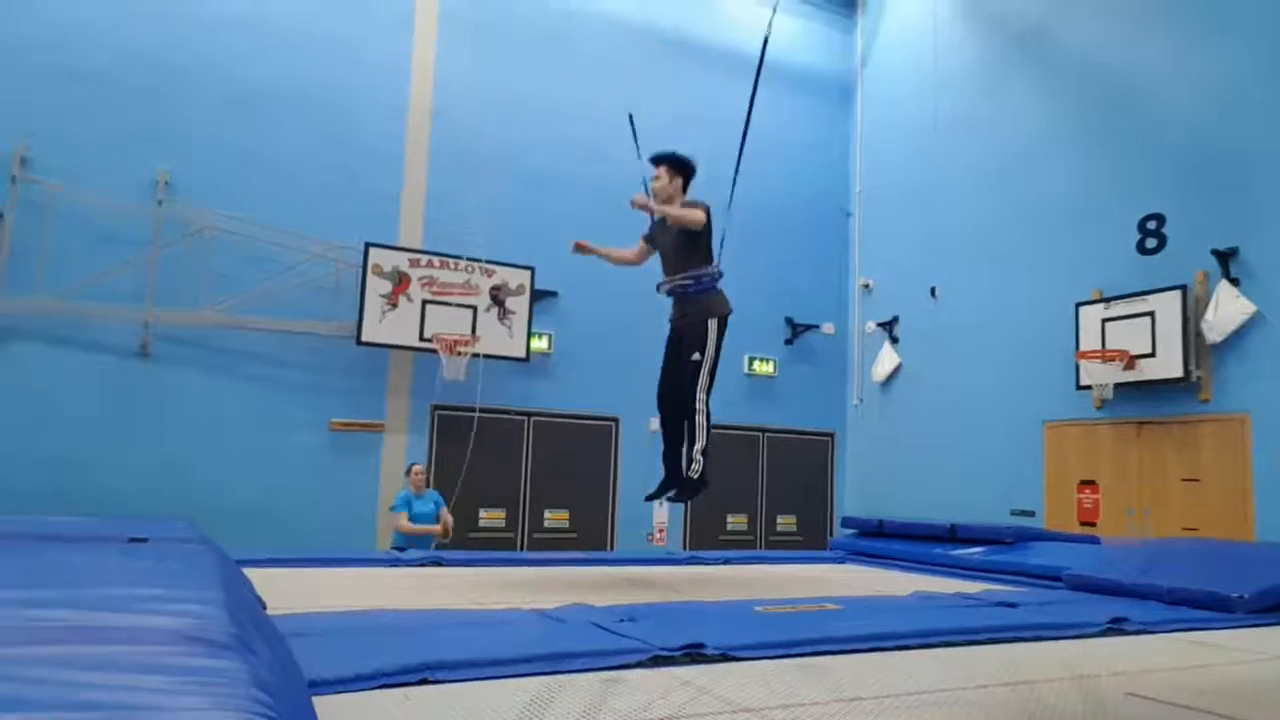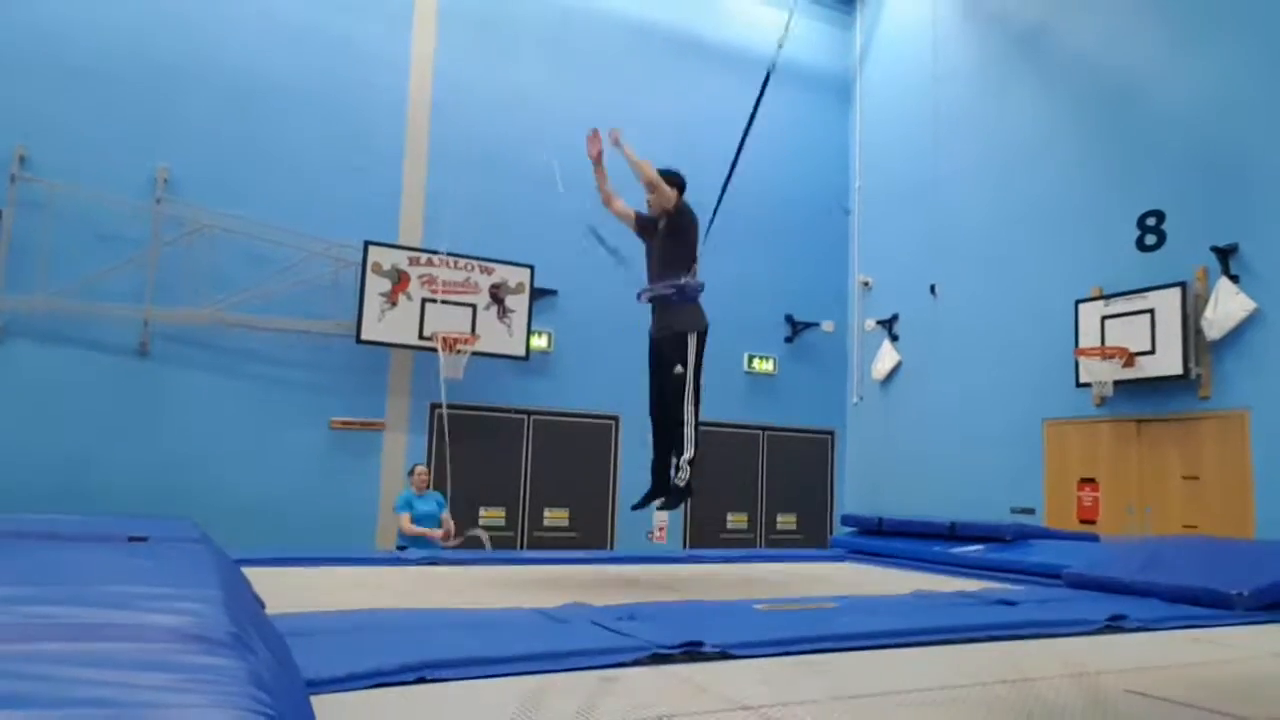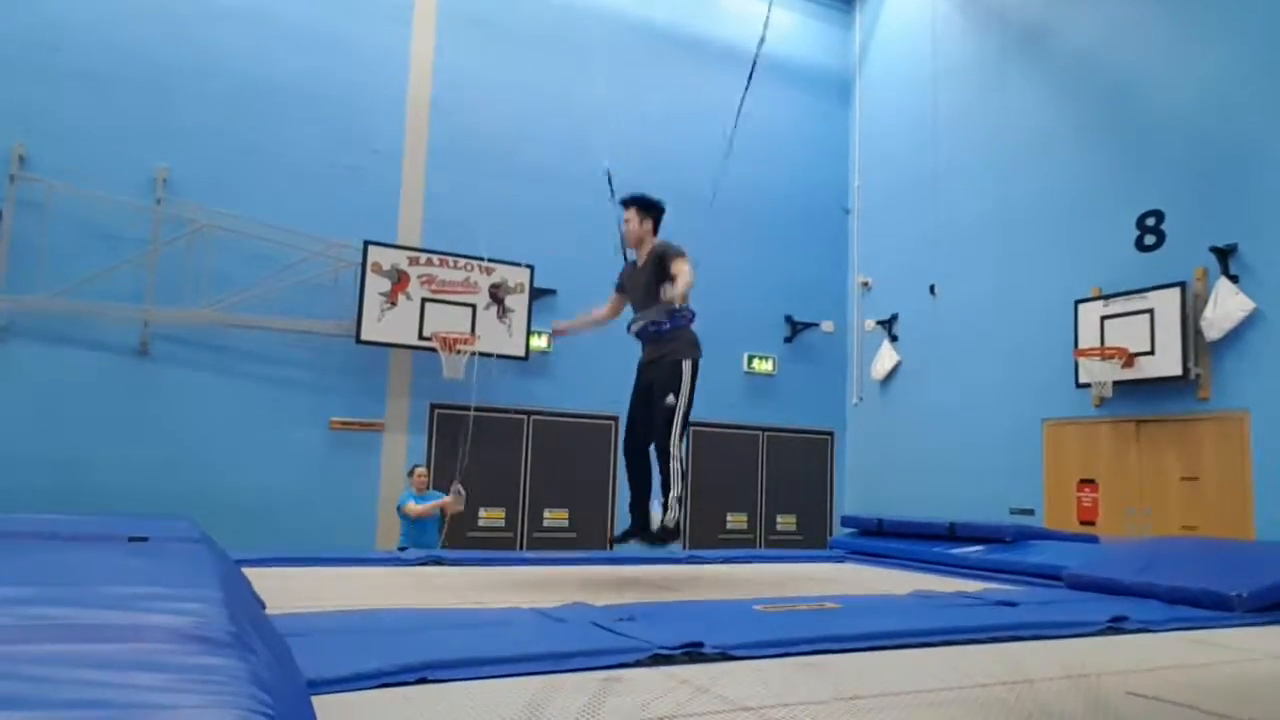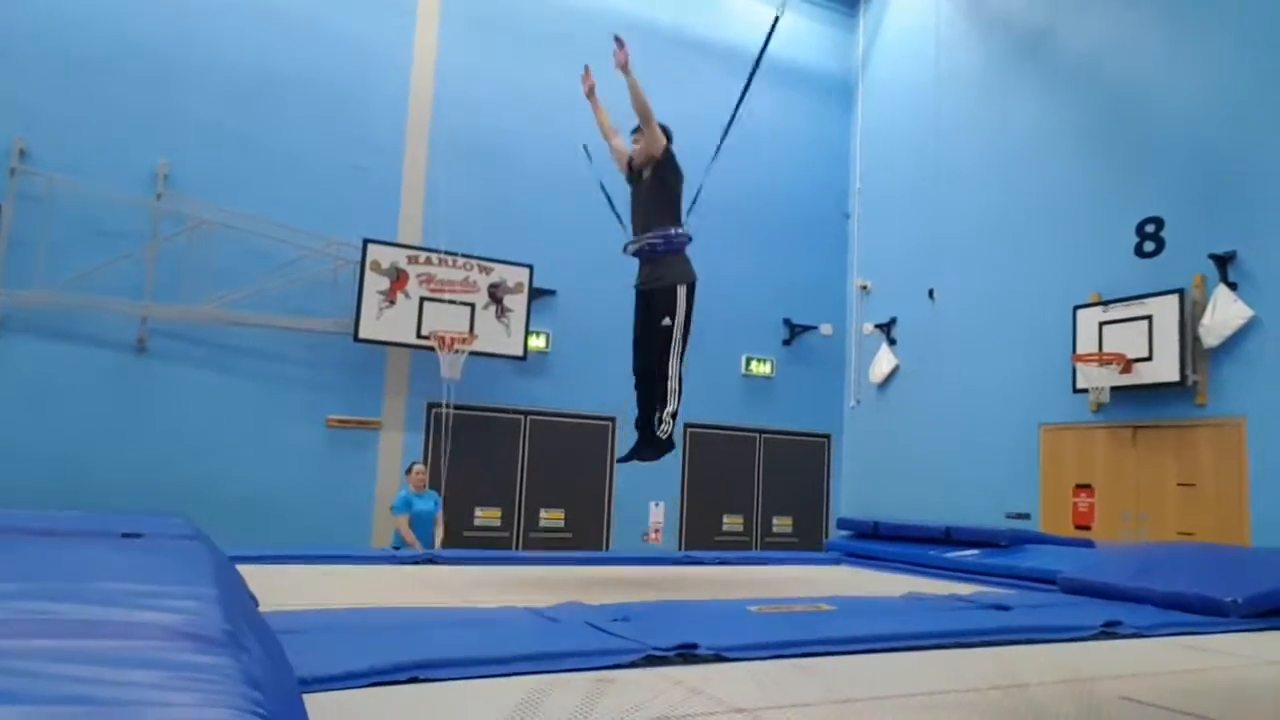
dt=0.7s
person 1, frame 1
left shoulder: (692, 211)
right shoulder: (660, 227)
left elbow: (696, 219)
right elbow: (633, 256)
left wrist: (654, 207)
right wrist: (594, 251)
left hip: (706, 313)
right hip: (681, 315)
left knee: (693, 398)
right knee: (668, 399)
left ankle: (695, 473)
right ankle: (672, 473)
person 1, frame 2
left shoulder: (682, 218)
right shoulder: (651, 226)
left elbow: (652, 183)
right elbow: (613, 205)
left wrist: (623, 148)
right wrist: (598, 165)
left hip: (685, 325)
right hip: (662, 326)
left knee: (682, 407)
right knee: (660, 409)
left ankle: (681, 481)
right ankle: (660, 480)
person 1, frame 3
left shoulder: (665, 253)
right shoulder: (630, 271)
left elbow: (686, 273)
right elbow: (609, 311)
left wrist: (678, 290)
right wrist: (572, 326)
left hip: (677, 356)
right hip: (650, 359)
left knee: (668, 442)
right knee: (634, 443)
left ankle: (671, 521)
right ankle: (639, 520)
person 1, frame 4
left shoulder: (667, 170)
right shoulder: (636, 175)
left elbow: (647, 119)
right elbow: (610, 135)
left wrist: (626, 72)
right wrist: (592, 96)
left hip: (673, 276)
right hip: (647, 277)
left knee: (667, 358)
right knee: (644, 362)
left ankle: (664, 430)
right ankle: (646, 433)
